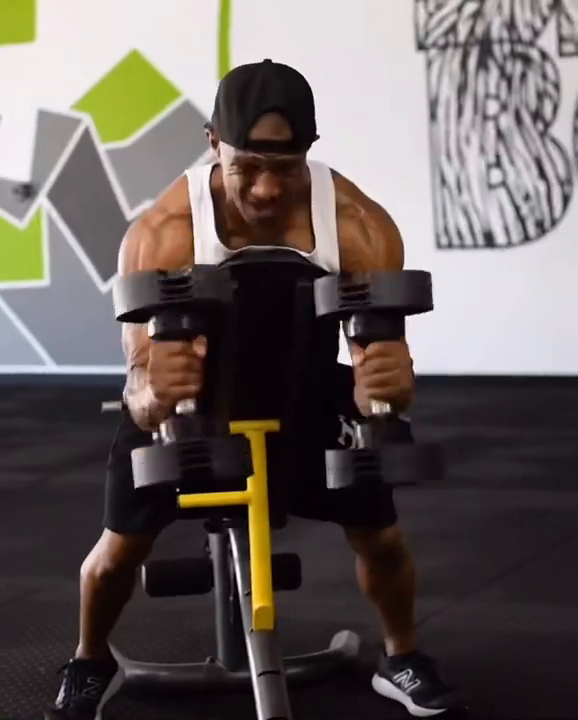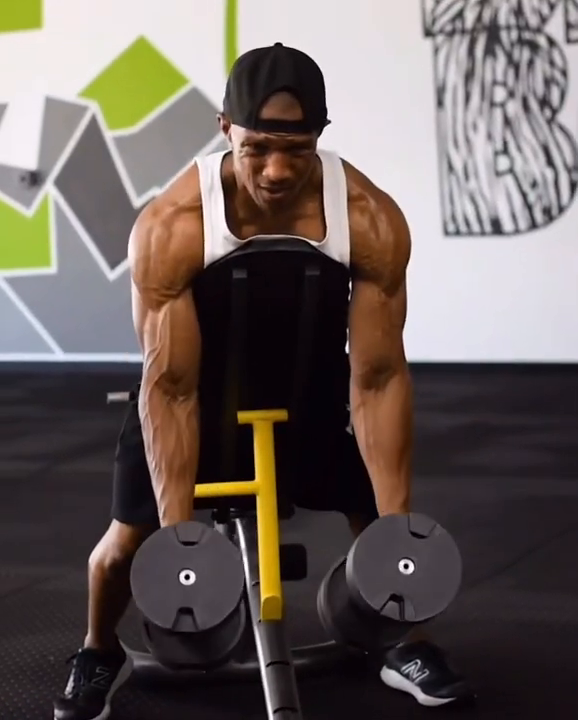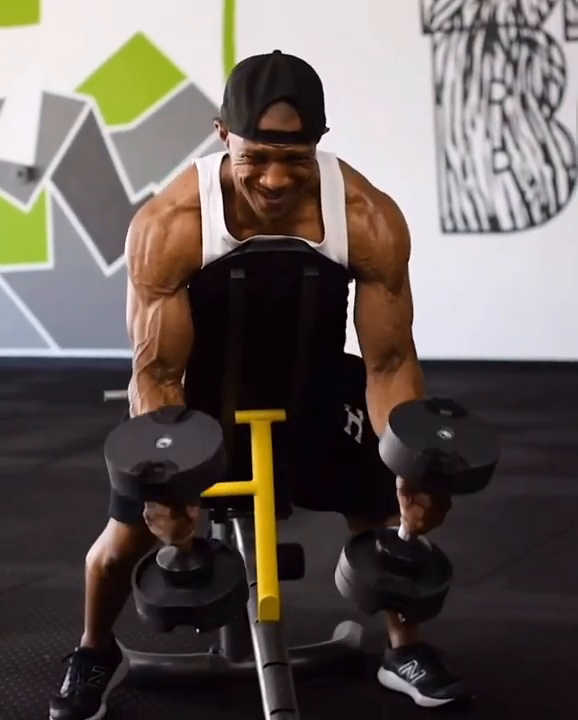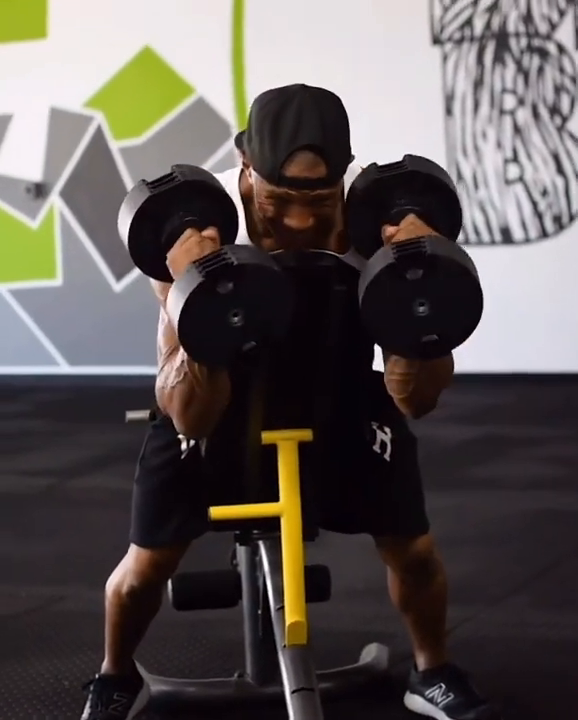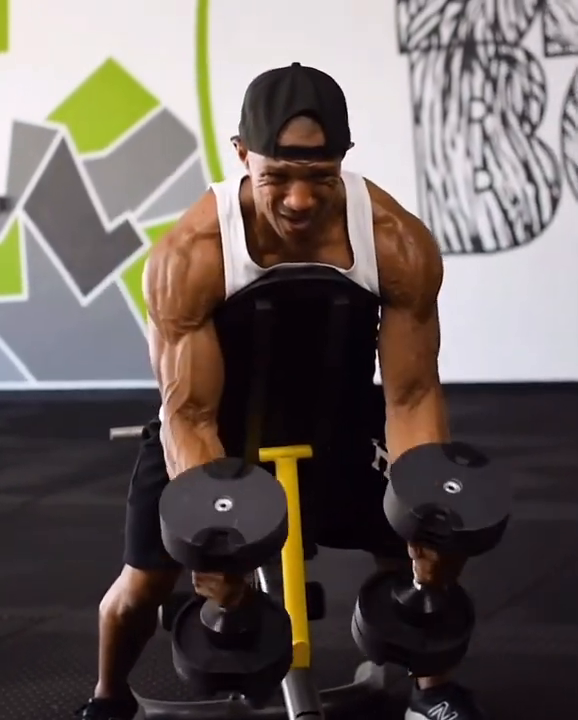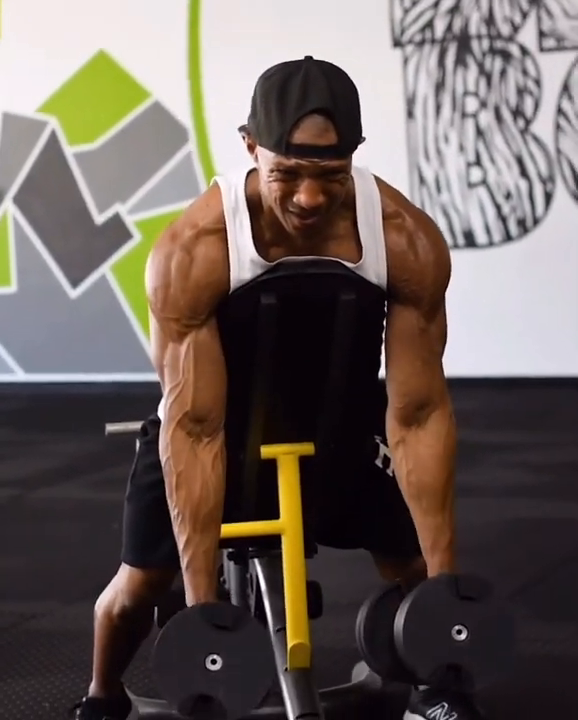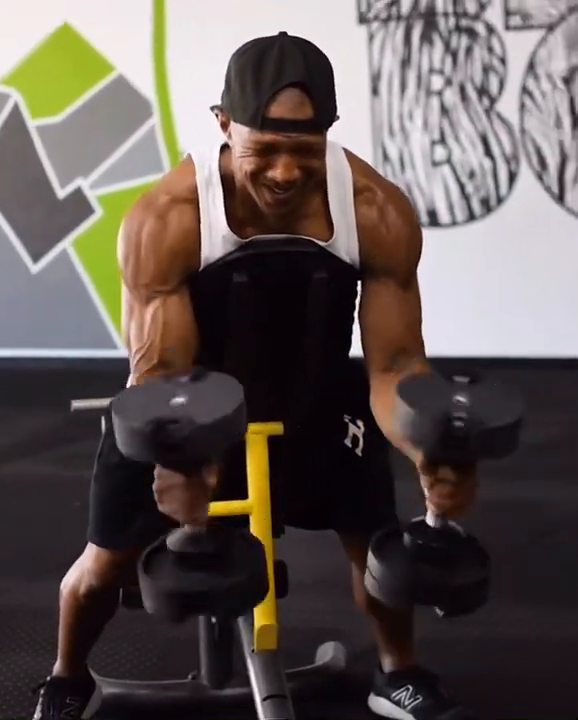
dt=0.7s
person 1, frame 1
left shoulder: (360, 223)
right shoulder: (161, 231)
left elbow: (385, 364)
right elbow: (143, 401)
left wrist: (392, 379)
right wrist: (157, 390)
right hip: (189, 383)
left knee: (379, 535)
right knee: (120, 548)
left ankle: (401, 661)
right ankle: (91, 666)
person 1, frame 2
left shoulder: (372, 220)
right shoulder: (168, 227)
left elbow: (377, 376)
right elbow: (171, 387)
left wrist: (397, 522)
right wrist: (179, 533)
right hip: (200, 378)
left knee: (383, 523)
right knee: (130, 536)
left ankle: (408, 649)
right ankle: (100, 655)
person 1, frame 3
left shoulder: (370, 220)
right shoulder: (167, 224)
left elbow: (388, 363)
right elbow: (157, 372)
right hip: (200, 377)
left knee: (386, 520)
right knee: (127, 534)
left ankle: (406, 652)
right ankle: (96, 655)
person 1, frame 4
left shoulder: (391, 224)
right shoulder: (194, 233)
left elbow: (415, 402)
right elbow: (189, 419)
left hip: (339, 388)
right hip: (224, 393)
left knee: (413, 549)
right knee: (146, 562)
person 1, frame 5
left shoulder: (399, 244)
right shoulder: (188, 255)
left elbow: (411, 395)
right elbow: (190, 413)
right hip: (225, 415)
left knee: (418, 558)
right knee: (142, 585)
person 1, frame 6
left shoulder: (408, 240)
right shoulder: (189, 251)
left elbow: (419, 413)
right elbow: (194, 429)
left wrist: (444, 575)
right wrist: (202, 600)
right hip: (216, 413)
left knee: (410, 562)
right knee: (140, 583)
person 1, frame 7
left shoulder: (379, 213)
right shoulder: (165, 219)
left elbow: (395, 364)
right elbow: (158, 371)
left wrist: (430, 456)
left knee: (382, 536)
right knee: (107, 560)
